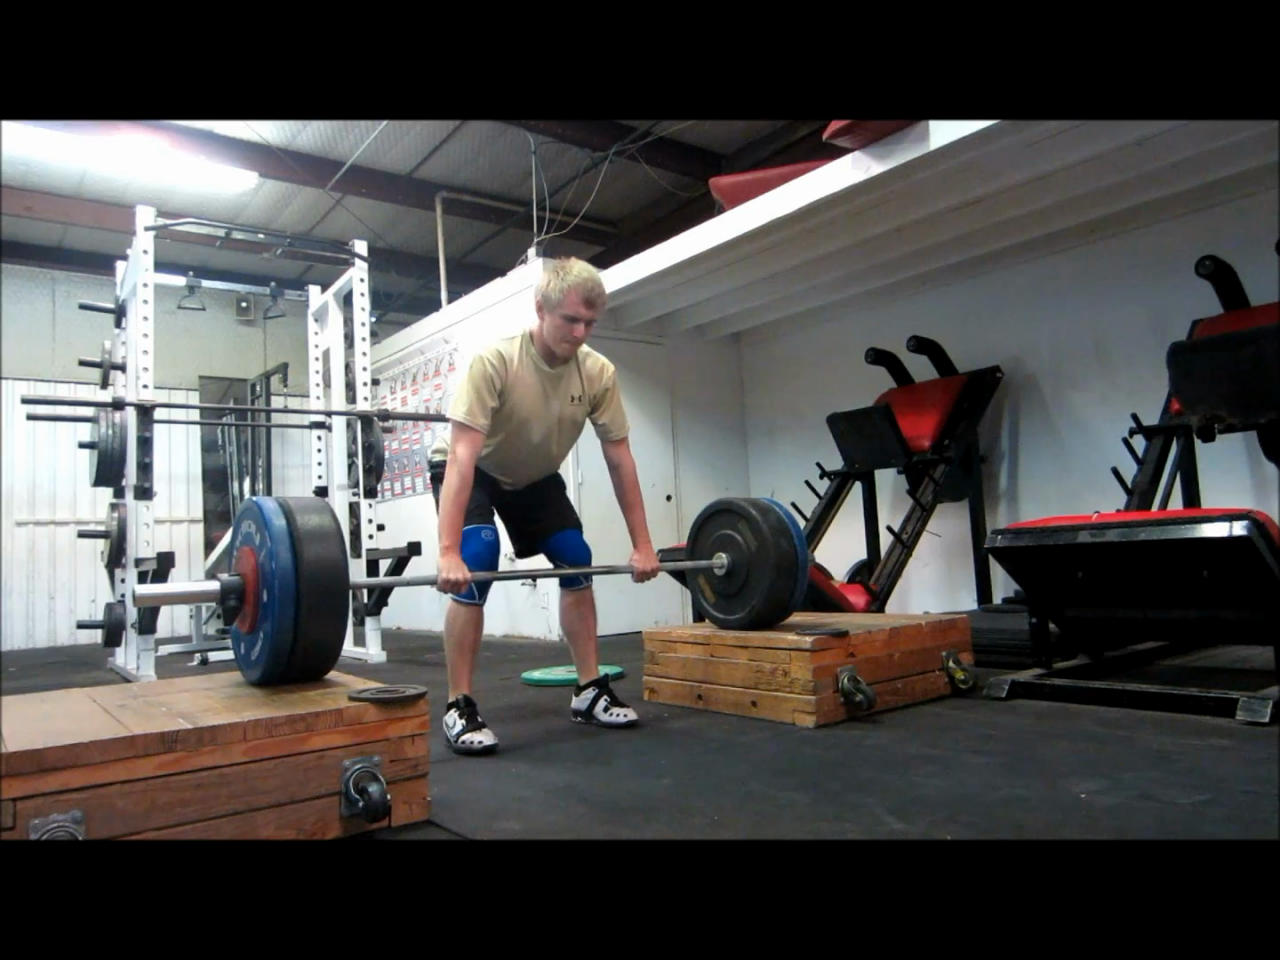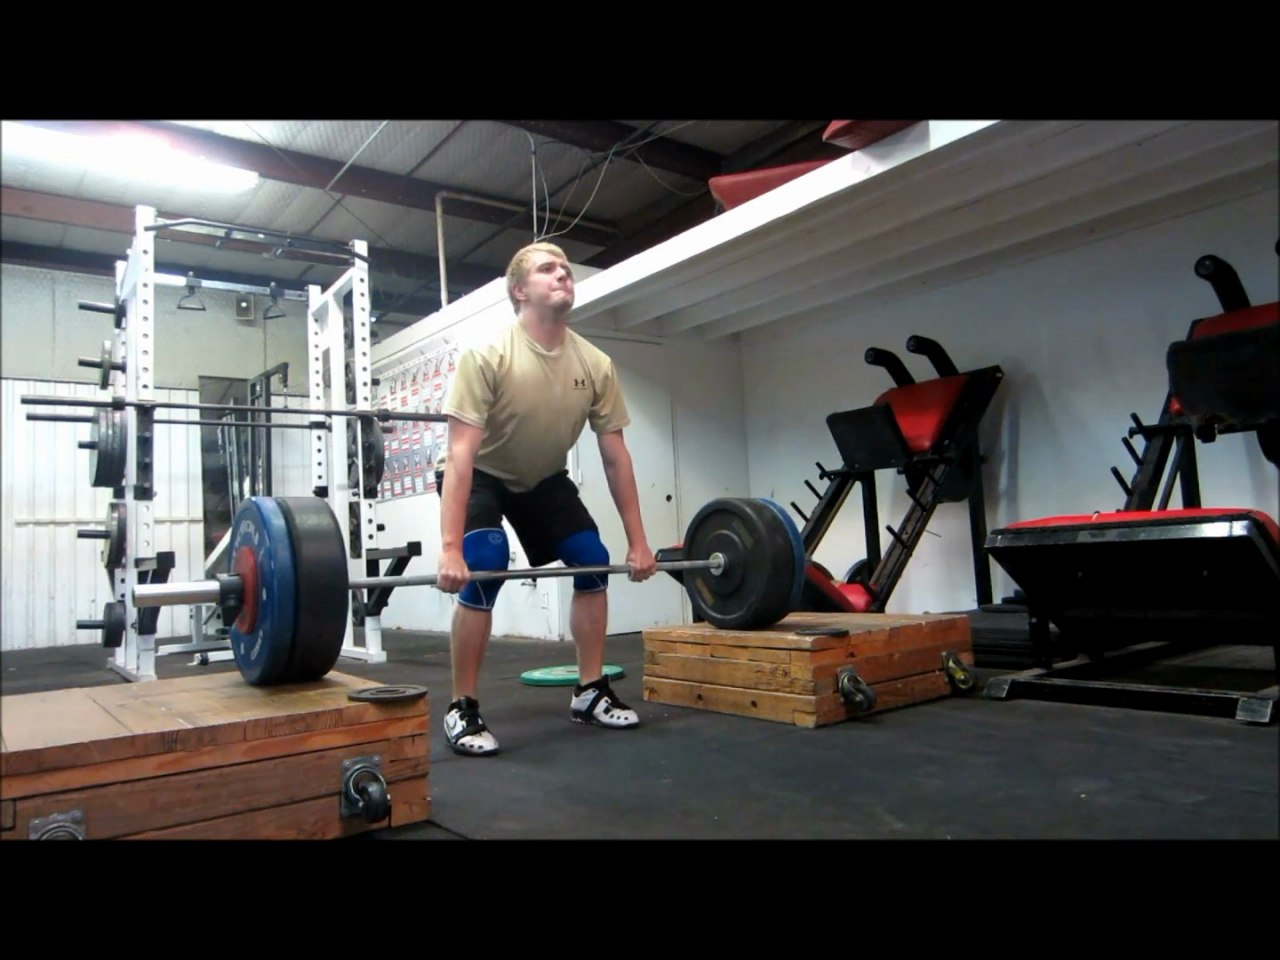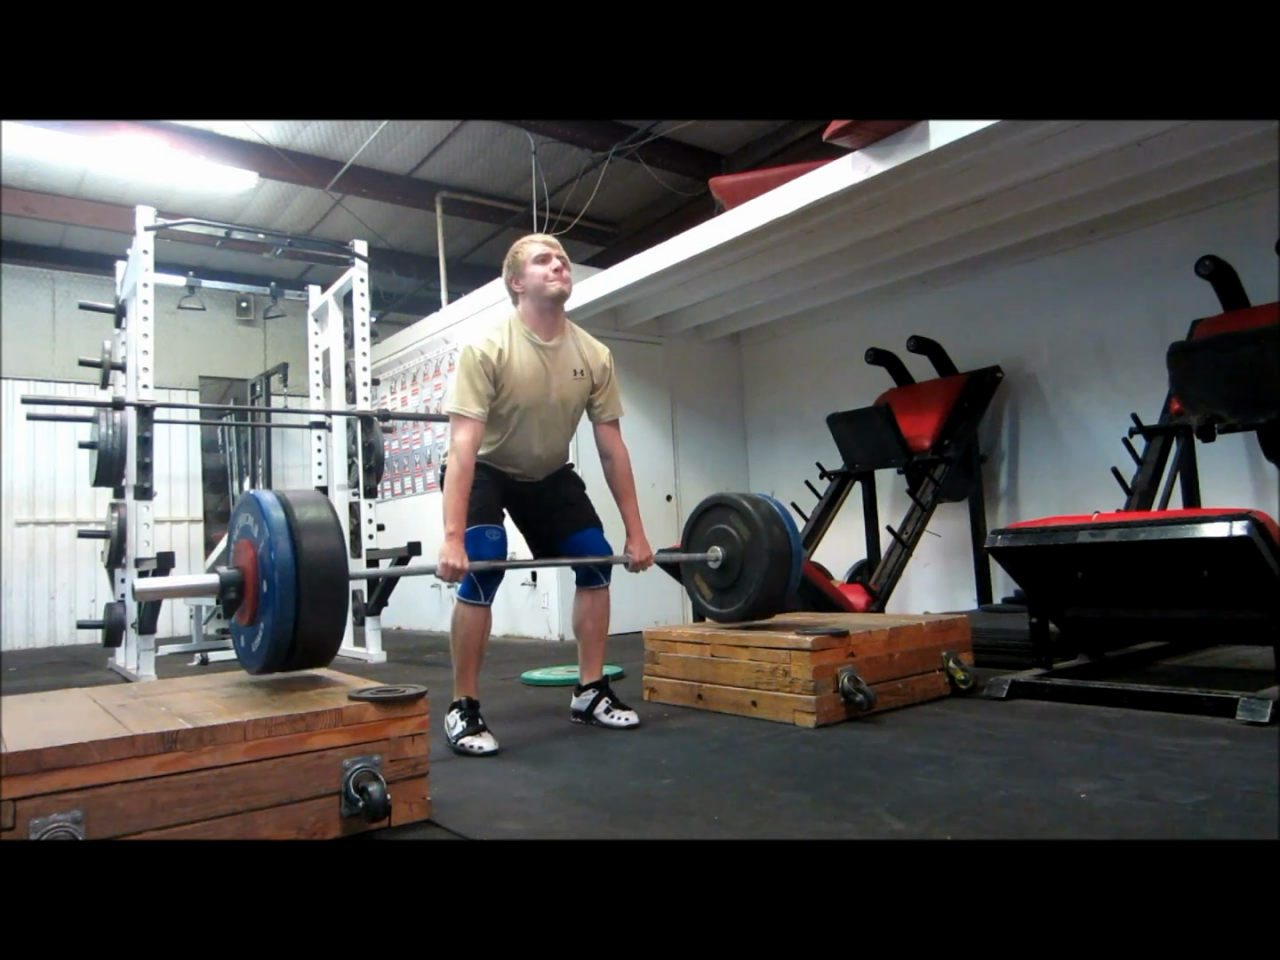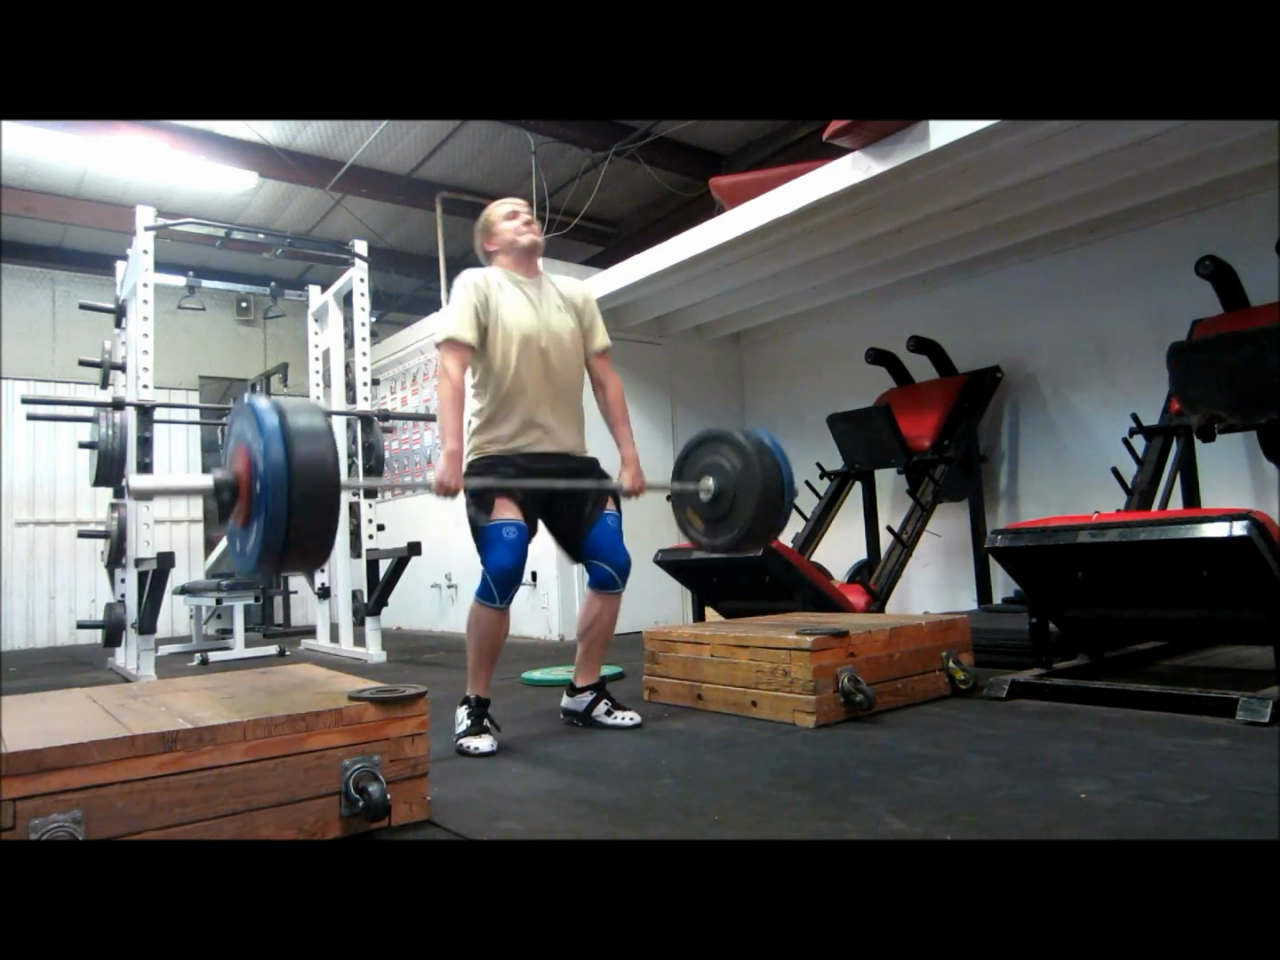
dt=0.3s
person 1, frame 1
left shoulder: (598, 372)
right shoulder: (494, 360)
left elbow: (620, 459)
right elbow: (462, 456)
left wrist: (642, 544)
right wrist: (447, 550)
left hip: (535, 476)
right hip: (472, 470)
left knee: (576, 559)
right knee: (476, 562)
left ankle: (590, 690)
right ankle: (459, 707)
person 1, frame 2
left shoulder: (595, 365)
right shoulder: (487, 356)
left elbow: (616, 455)
right elbow: (460, 453)
left wrist: (638, 541)
right wrist: (451, 547)
left hip: (543, 479)
right hip: (481, 476)
left knee: (593, 562)
right knee: (485, 568)
left ankle: (591, 692)
right ankle: (462, 710)
person 1, frame 3
left shoulder: (593, 355)
right shoulder: (488, 348)
left elbow: (612, 446)
right elbow: (464, 444)
left wrist: (636, 533)
right wrist: (452, 537)
left hip: (547, 473)
right hip: (484, 470)
left knee: (596, 558)
right knee: (482, 567)
left ankle: (591, 692)
right ankle: (463, 710)
person 1, frame 4
left shoulder: (575, 294)
right shoulder: (476, 286)
left elbow: (604, 374)
right elbow: (453, 369)
left wrist: (629, 454)
right wrist: (451, 452)
left hip: (568, 453)
right hip: (502, 456)
left knee: (612, 563)
right knee: (504, 566)
left ankle: (584, 693)
right ankle: (474, 707)
